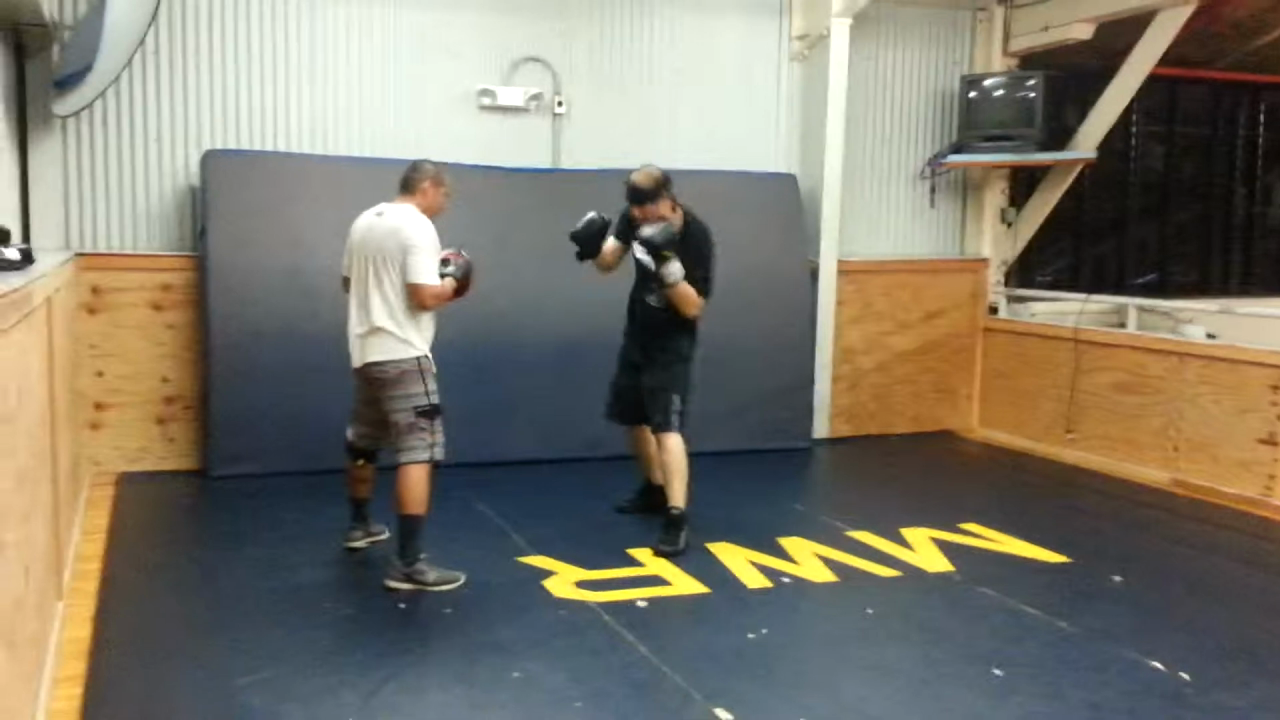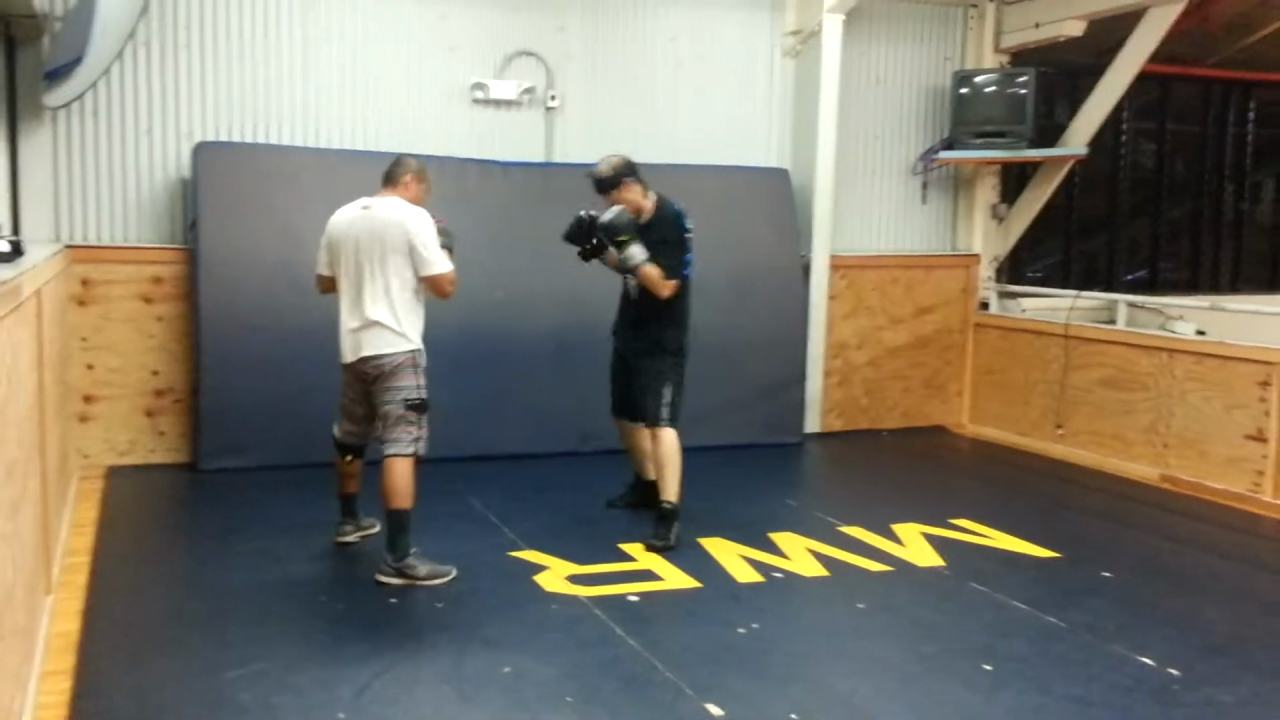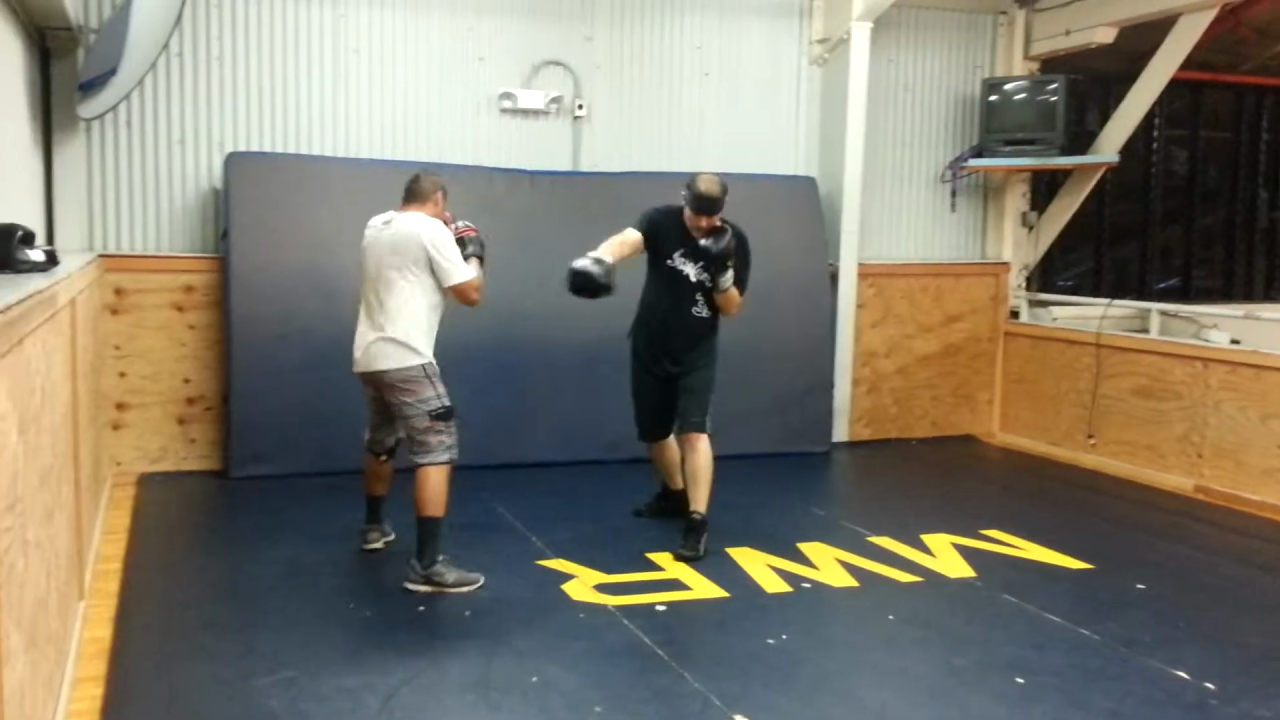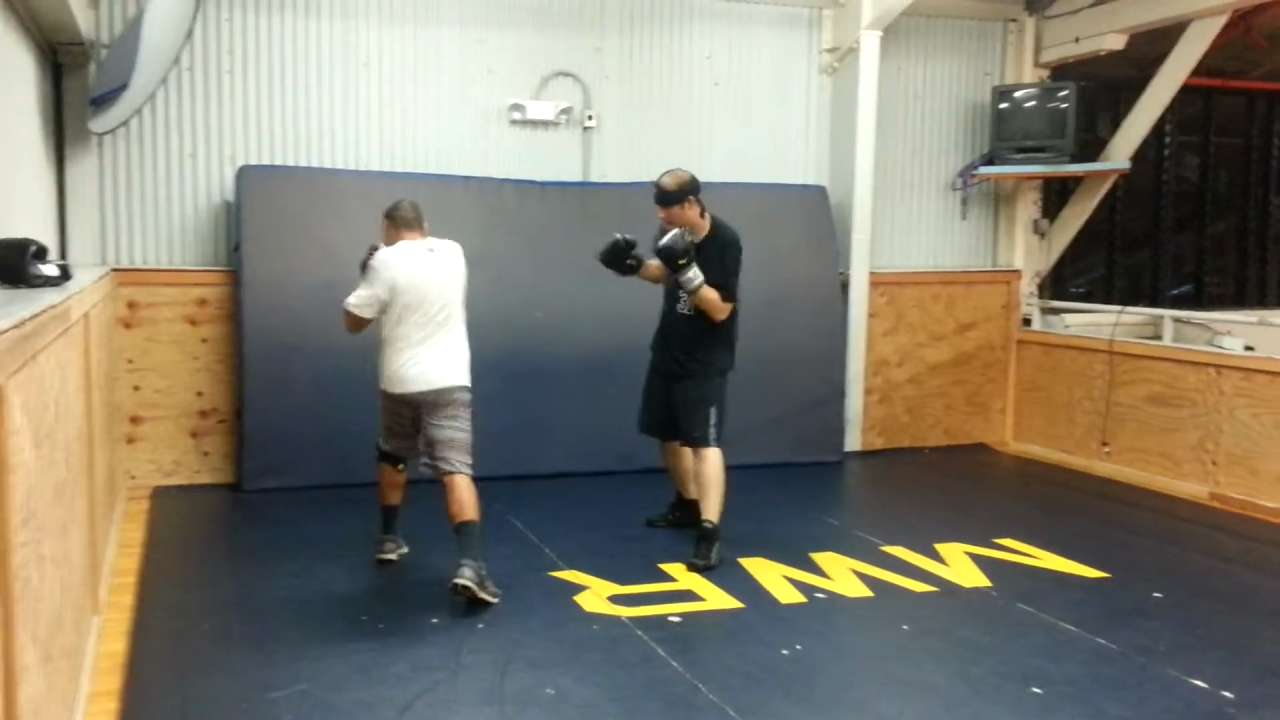
dt=0.5s
person 1, frame 1
left shoulder: (364, 222)
right shoulder: (416, 225)
left elbow: (350, 282)
right elbow: (425, 297)
right wrist: (454, 279)
left hip: (365, 353)
right hip: (402, 357)
left knee: (363, 444)
right knee: (418, 453)
left ankle: (359, 525)
right ankle: (408, 563)
person 1, frame 2
left shoulder: (341, 219)
right shoulder: (413, 217)
left elbow: (325, 283)
right elbow: (445, 286)
right wrist: (443, 251)
left hip: (355, 349)
right hip: (396, 349)
left knee: (351, 438)
right knee: (401, 447)
left ankle: (349, 520)
right ankle: (398, 558)
person 1, frame 3
left shoulder: (375, 228)
right shoulder: (431, 232)
right elbow: (470, 293)
right wrist: (473, 254)
left hip: (369, 360)
right hip: (407, 362)
left knee: (380, 444)
right knee: (436, 453)
left ankle: (374, 526)
right ankle: (426, 566)
person 1, frame 4
left shoulder: (386, 260)
right shoulder: (452, 252)
left elbow: (354, 322)
left hip: (401, 382)
right hip: (451, 381)
left knee: (393, 455)
right knee: (456, 471)
left ankle: (389, 538)
right ankle: (471, 564)
person 2, frame 1
left shoulder: (695, 237)
right shoulder: (639, 219)
left elbow: (691, 307)
right elbow: (606, 263)
left wrist: (668, 260)
right wrist: (594, 242)
left hip: (670, 348)
right hip: (638, 340)
left knee: (667, 428)
right knee: (634, 419)
left ankle: (677, 518)
right ankle: (655, 489)
person 2, frame 2
left shoulder: (668, 218)
right shoulder: (633, 215)
left elbow: (664, 287)
left wrist: (626, 244)
right wrist: (597, 246)
left hip: (662, 341)
right hip: (631, 334)
left knee: (659, 422)
right knee: (627, 415)
left ankle: (669, 513)
right ankle: (647, 485)
person 2, frame 3
left shoulder: (735, 241)
right shoulder: (661, 219)
left elbow: (732, 308)
right elbow: (626, 241)
left wrist: (721, 271)
right wrist: (597, 262)
left hip: (695, 354)
right hip: (649, 349)
left knee: (693, 432)
right knee: (654, 430)
left ankle: (697, 523)
right ankle: (674, 494)
person 2, frame 4
left shoulder: (725, 241)
right shoulder: (671, 230)
left elbow: (720, 311)
left wrist: (688, 269)
right wrist: (628, 260)
left hip: (705, 360)
right hip: (667, 351)
left knee: (704, 442)
right knee: (667, 434)
left ankle: (709, 533)
right ankle: (688, 505)
